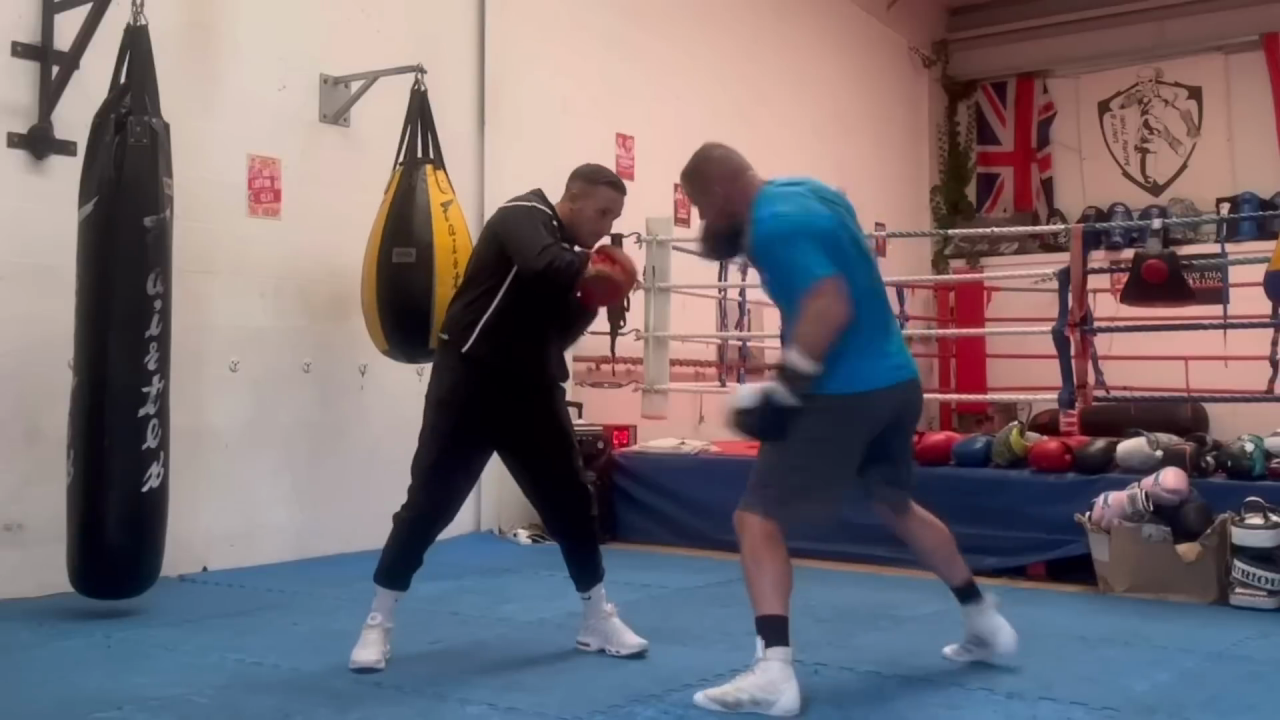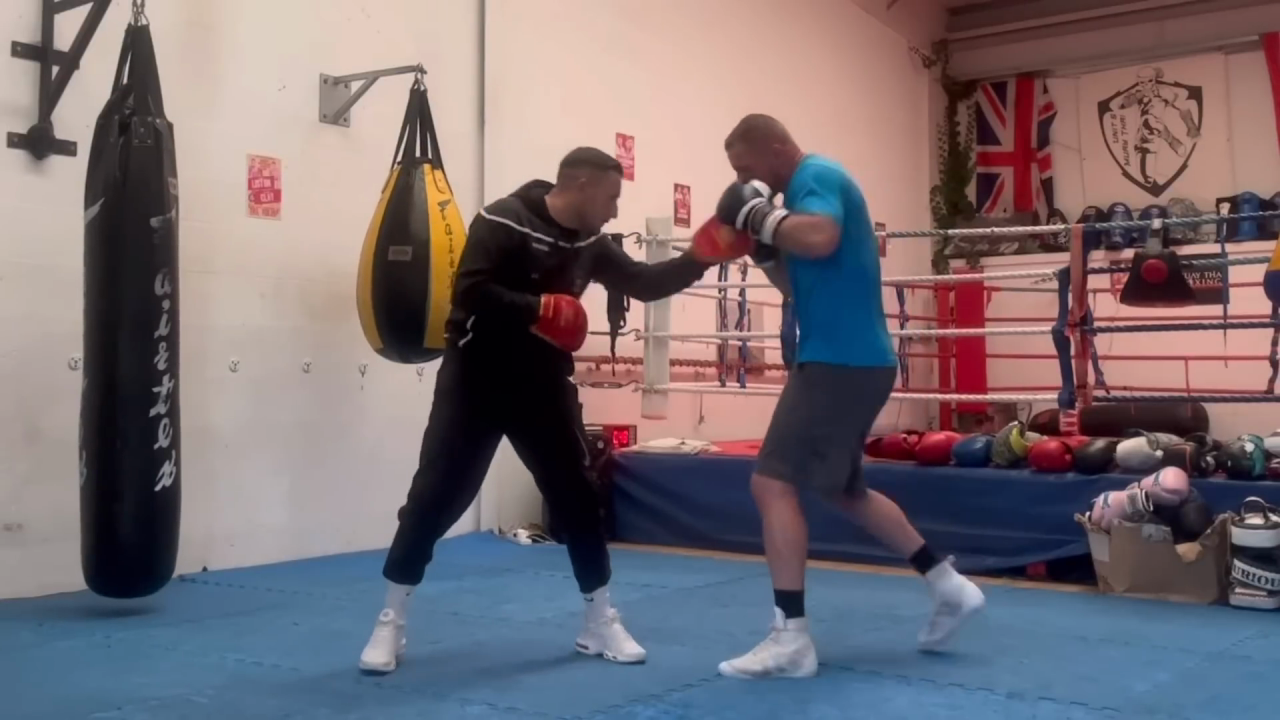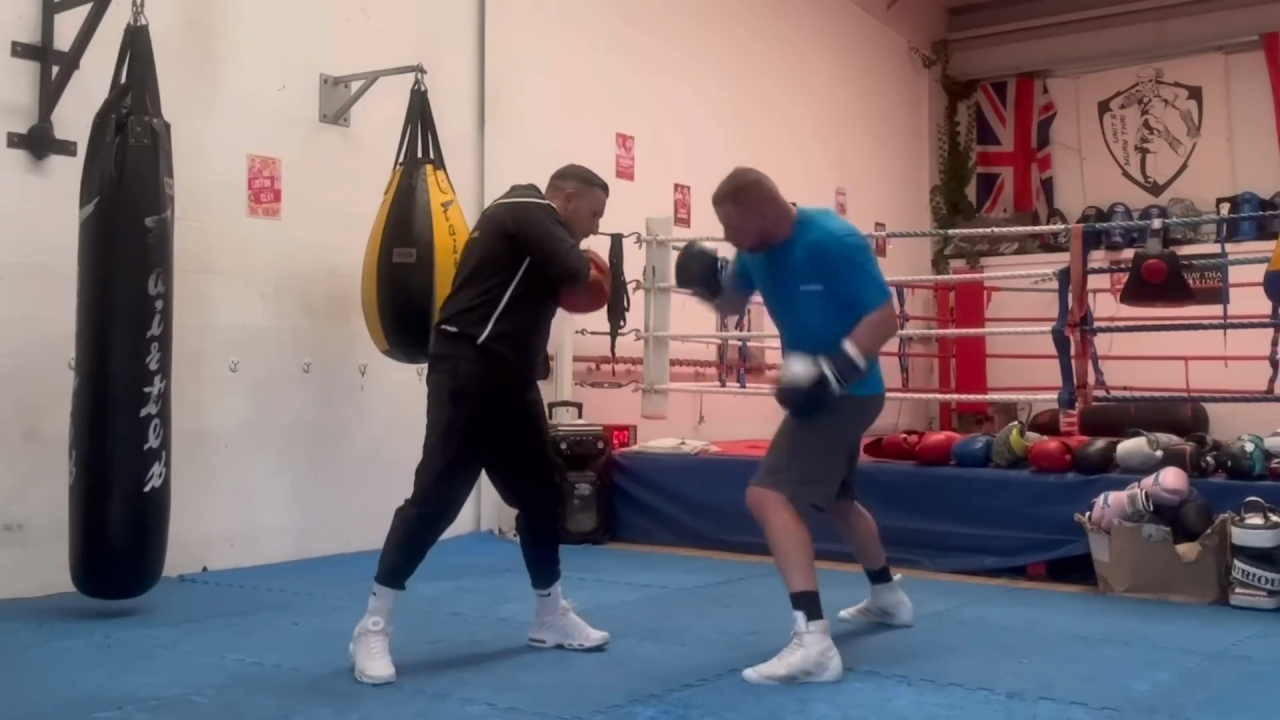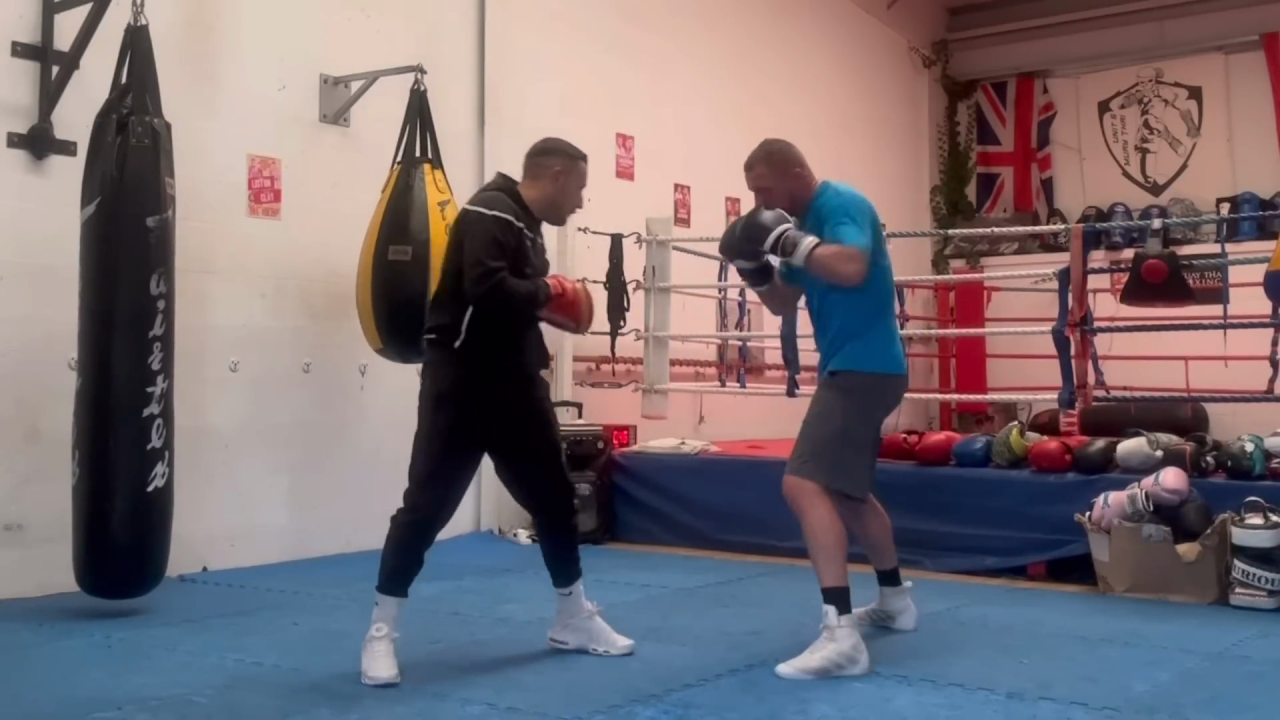
dt=1s
person 1, frame 1
left shoulder: (768, 225)
right shoulder: (808, 194)
left elbow: (832, 308)
left wrist: (784, 385)
right wrist: (732, 245)
left hip: (843, 392)
right hip: (898, 380)
left knee: (758, 518)
right knee: (894, 508)
left ankle: (774, 671)
right ankle: (985, 621)
person 1, frame 2
left shoulder: (815, 178)
right shoulder: (811, 186)
left elbow: (822, 241)
right elbow: (795, 281)
left wrist: (761, 213)
right wrist: (761, 242)
left hip: (838, 361)
right hip: (861, 359)
left knee: (773, 484)
right knee: (845, 490)
left ankle: (792, 637)
right ankle: (945, 582)
person 1, frame 3
left shoulder: (830, 239)
right shoulder: (763, 252)
left elbow: (884, 317)
right elbow: (731, 301)
left wrist: (833, 369)
right wrist: (704, 276)
left hip: (841, 395)
right hip: (836, 394)
left knee: (768, 498)
right knee: (834, 496)
left ankle: (813, 642)
right ankle: (888, 596)
person 1, frame 4
left shoulder: (841, 204)
right shoulder: (804, 217)
left elbow: (852, 268)
right elbow: (784, 303)
left wrist: (788, 239)
right wrist: (754, 266)
left hip: (863, 370)
right hip: (858, 369)
left knee: (804, 485)
right knee: (846, 489)
left ankle: (841, 634)
right ankle: (894, 600)
person 2, frame 1
left shoulder: (570, 257)
right shoulder: (523, 218)
right elbow: (543, 267)
left wrist: (588, 302)
right wrist: (591, 268)
left hip: (532, 389)
right hip: (471, 381)
left knee: (571, 500)
right knee: (430, 503)
left ankle: (598, 619)
right ankle: (378, 625)
person 2, frame 2
left shoulder: (587, 239)
right shoulder: (503, 222)
left elbow: (640, 282)
right elbow: (470, 293)
left wrist: (701, 257)
right wrist: (538, 311)
left hip: (542, 384)
right hip: (476, 377)
left knee: (576, 497)
right knee: (434, 497)
left ankle: (601, 623)
right ankle: (390, 623)
person 2, frame 3
left shoulder: (532, 234)
right shoulder: (527, 211)
right elbow: (569, 267)
left wrist: (567, 289)
right wrist: (585, 271)
left hip: (511, 378)
right hip: (468, 371)
left knee: (541, 495)
right knee: (437, 496)
left ankle: (552, 615)
right ankle: (373, 627)
person 2, frame 4
left shoulder: (531, 225)
right shoulder: (488, 216)
right elbow: (486, 291)
left wrist: (561, 300)
right wrist: (544, 295)
left hip: (515, 381)
right hip: (459, 378)
left knee: (552, 495)
right knee: (428, 503)
left ankle: (574, 618)
right ankle: (380, 633)
